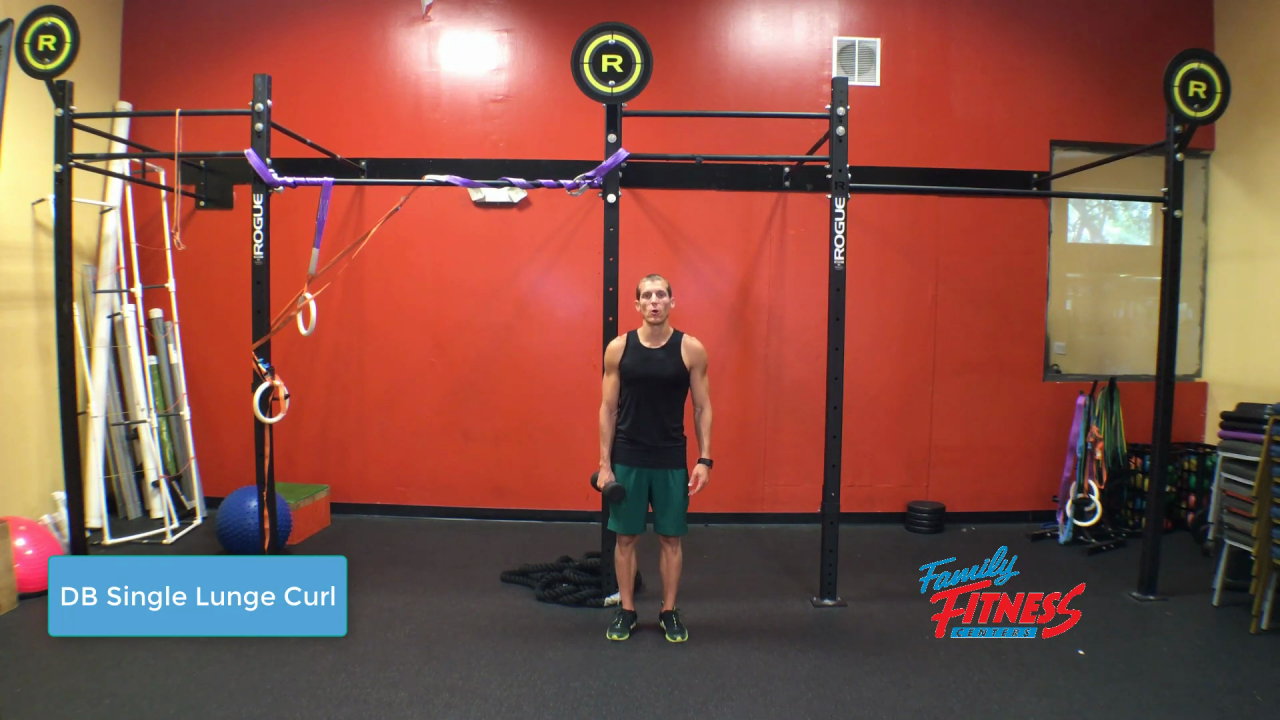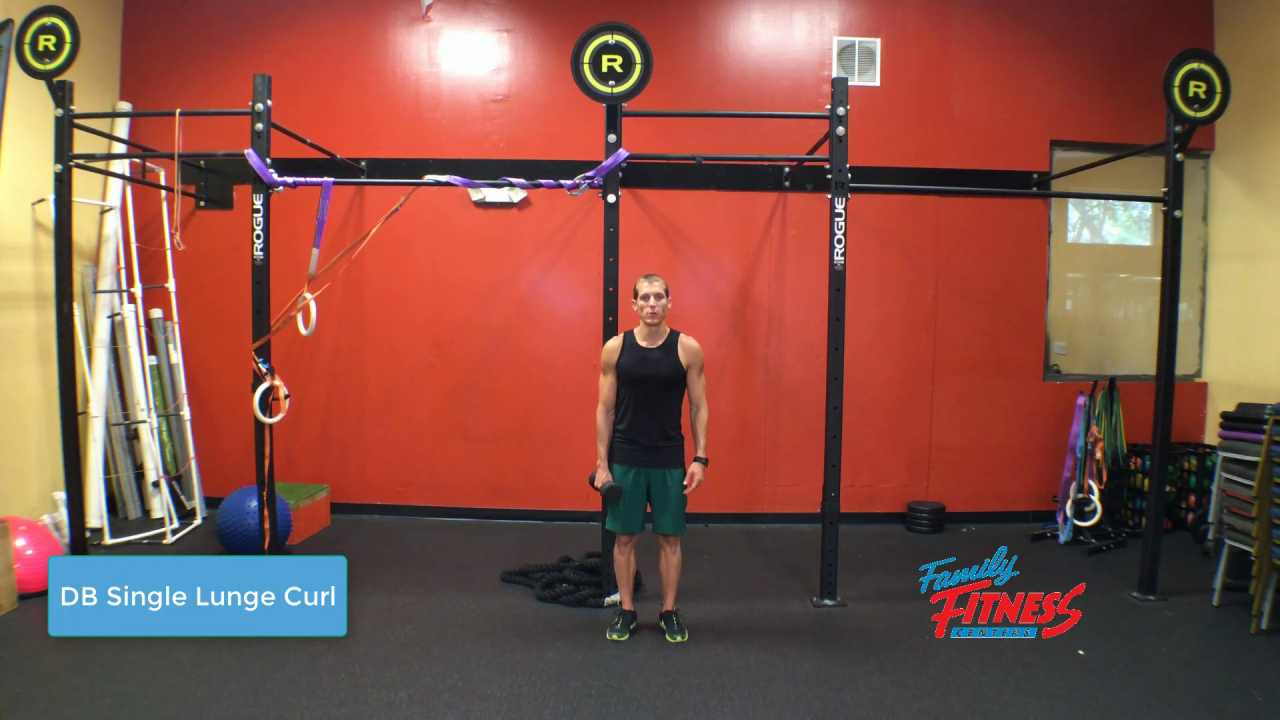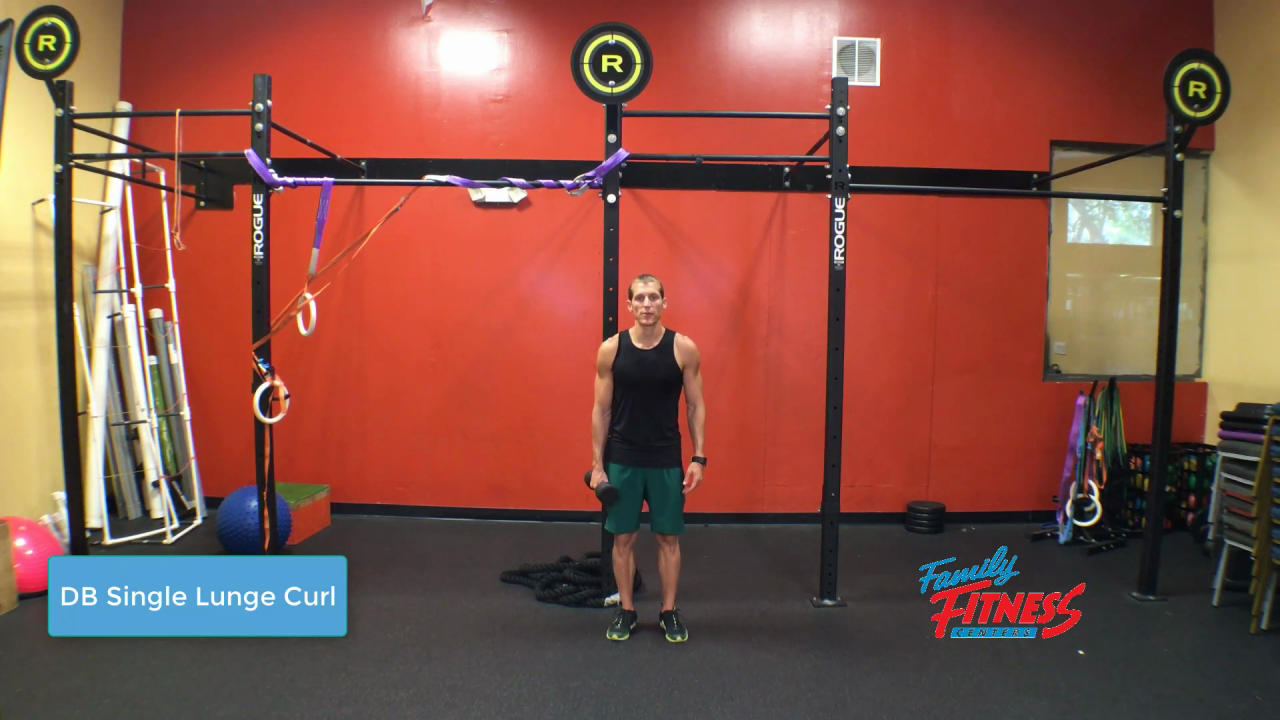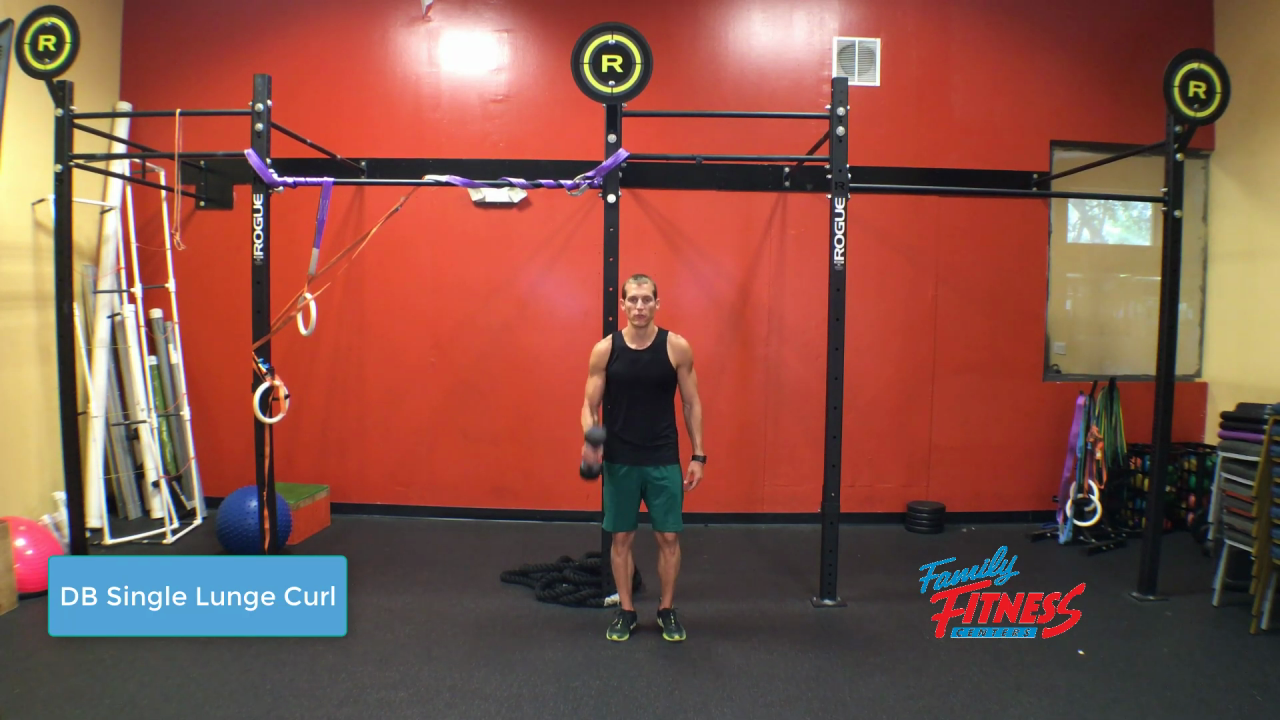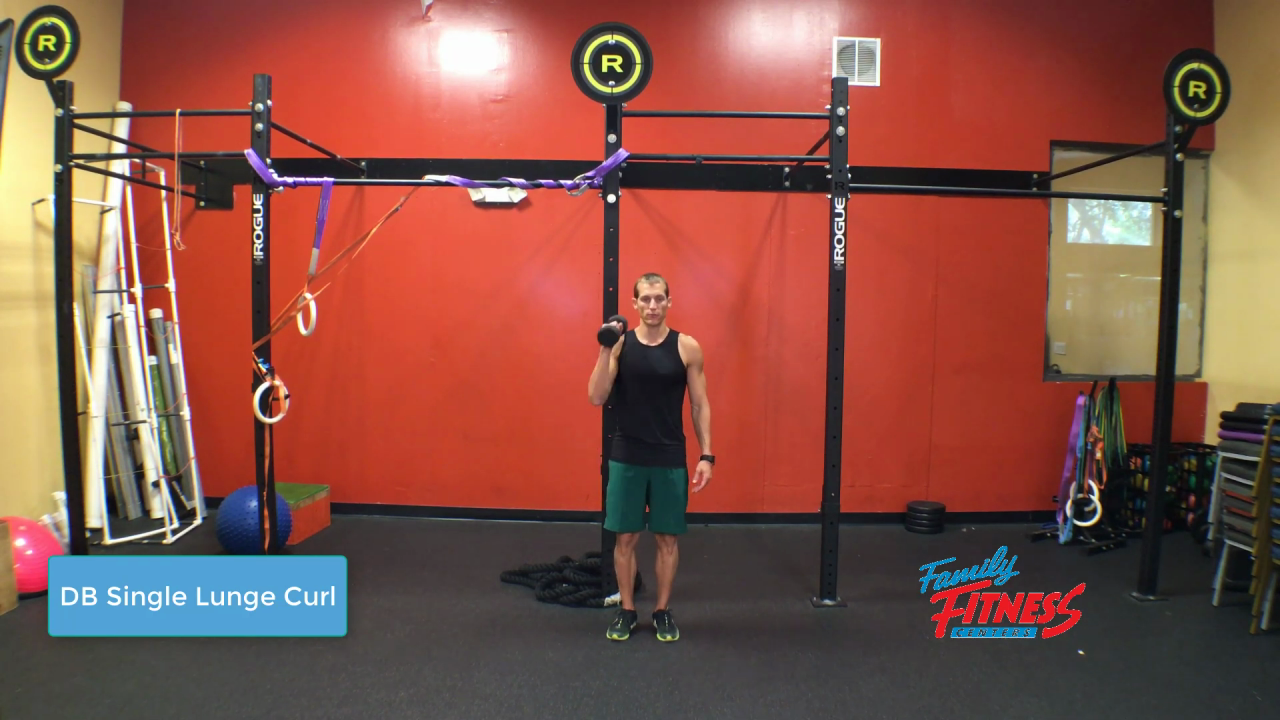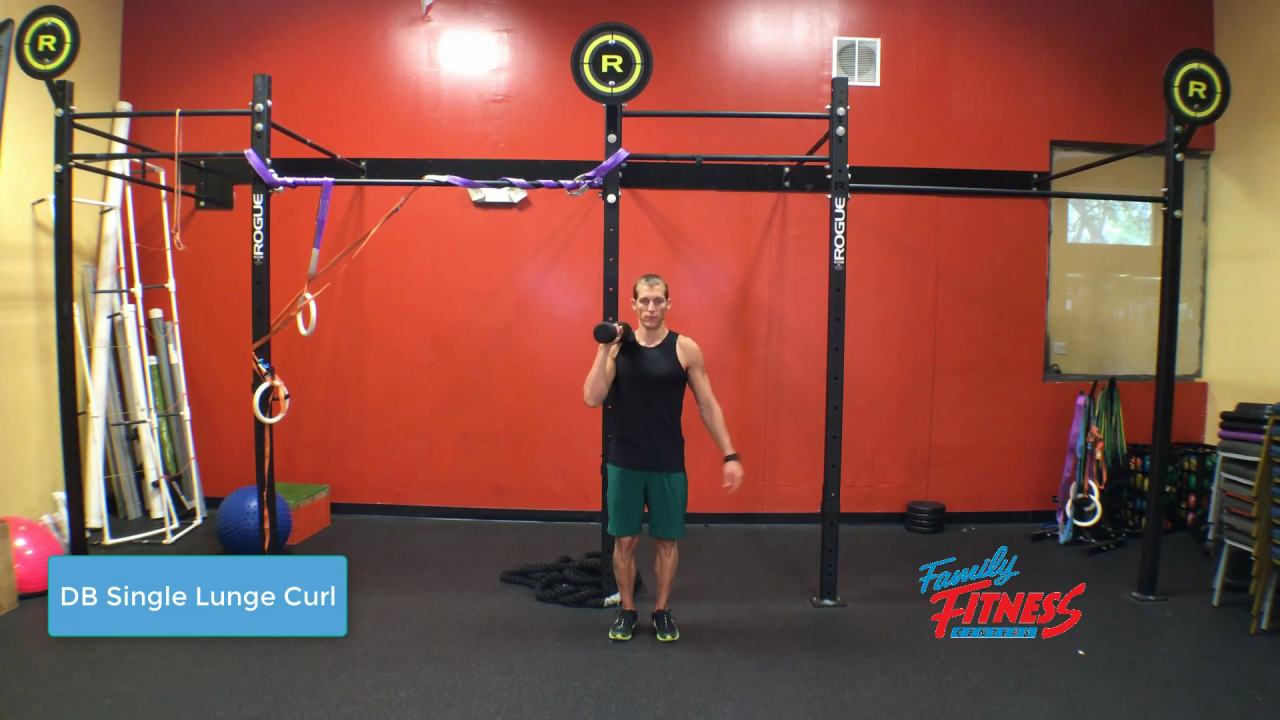
dt=0.4s
person 1, frame 1
left shoulder: (691, 349)
right shoulder: (618, 348)
left elbow: (703, 407)
right elbow: (608, 408)
left wrist: (705, 460)
right wrist: (604, 463)
left hip: (672, 459)
right hip: (626, 459)
left knee: (671, 538)
right knee: (625, 537)
left ankle: (669, 612)
right ankle: (626, 611)
person 1, frame 2
left shoulder: (688, 348)
right shoulder: (615, 348)
left elbow: (699, 406)
right elbow: (605, 408)
left wrist: (700, 458)
right wrist: (602, 463)
left hip: (670, 459)
right hip: (625, 459)
left knee: (670, 537)
right knee: (624, 536)
left ankle: (669, 612)
right ankle: (626, 611)
person 1, frame 3
left shoulder: (684, 348)
right shoulder: (611, 349)
left elbow: (696, 406)
right elbow: (601, 409)
left wrist: (698, 458)
right wrist: (597, 464)
left hip: (667, 460)
right hip: (621, 459)
left knee: (669, 537)
right knee: (623, 537)
left ankle: (669, 611)
right ankle: (626, 611)
person 1, frame 4
left shoulder: (677, 346)
right shoulder: (604, 349)
left elbow: (692, 403)
right elbow: (590, 405)
left wrist: (698, 455)
right wrist: (590, 440)
left hip: (664, 458)
right hip: (619, 458)
left knee: (669, 536)
right knee: (621, 536)
left ankle: (667, 609)
right ankle: (626, 611)
person 1, frame 5
left shoulder: (687, 347)
right shoulder: (620, 344)
left elbow: (700, 405)
right elbow: (596, 397)
left wrist: (706, 455)
right wrist: (605, 350)
left hip: (670, 459)
right hip: (626, 457)
left knee: (667, 537)
right knee: (625, 536)
left ankle: (662, 611)
right ankle: (626, 611)
person 1, frame 6
left shoulder: (686, 349)
right shoulder: (616, 347)
left elbow: (708, 404)
right elbow: (592, 398)
left wrist: (729, 454)
right wrist: (606, 350)
left hip: (668, 464)
right hip: (624, 462)
left knee: (667, 540)
right knee: (624, 540)
left ankle: (662, 611)
right ankle: (627, 610)
